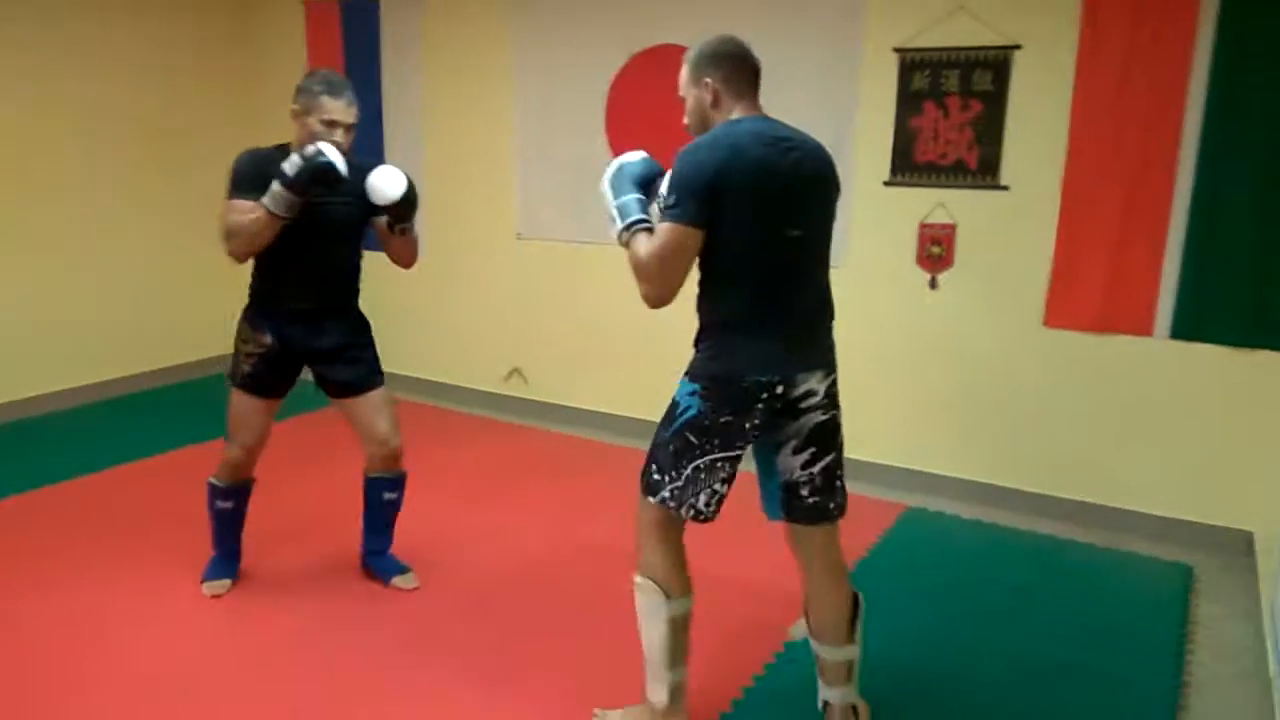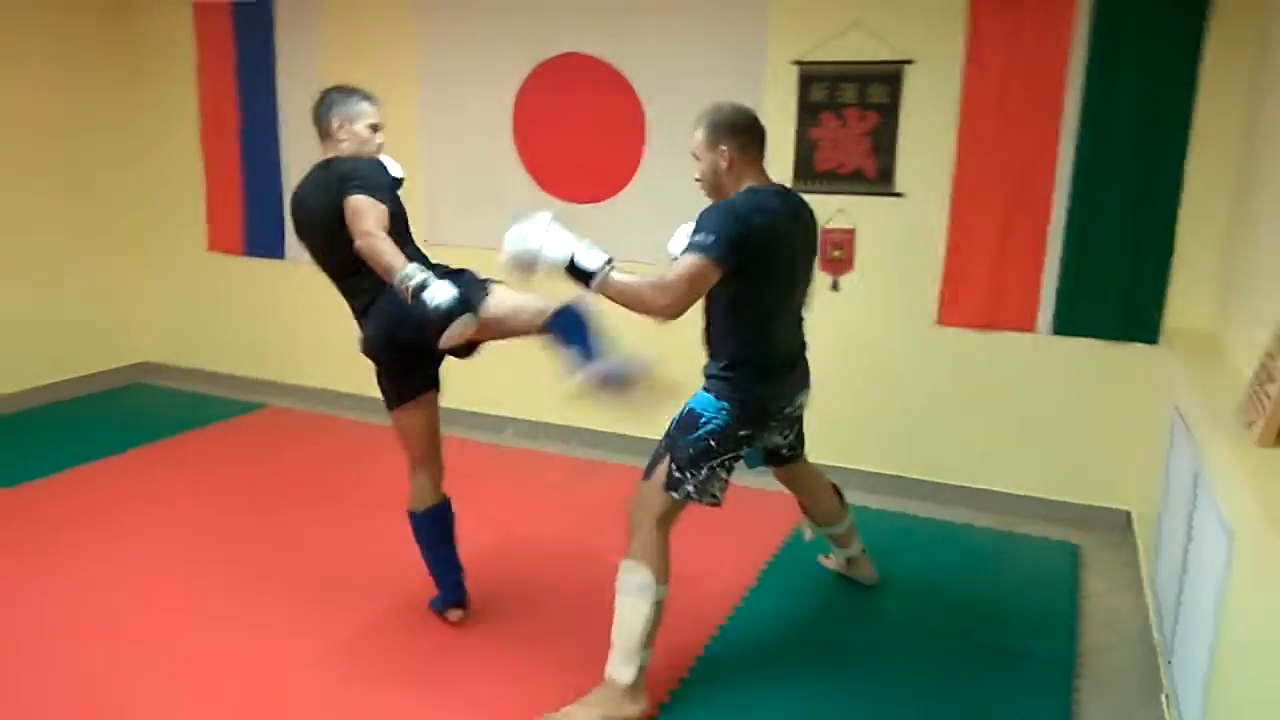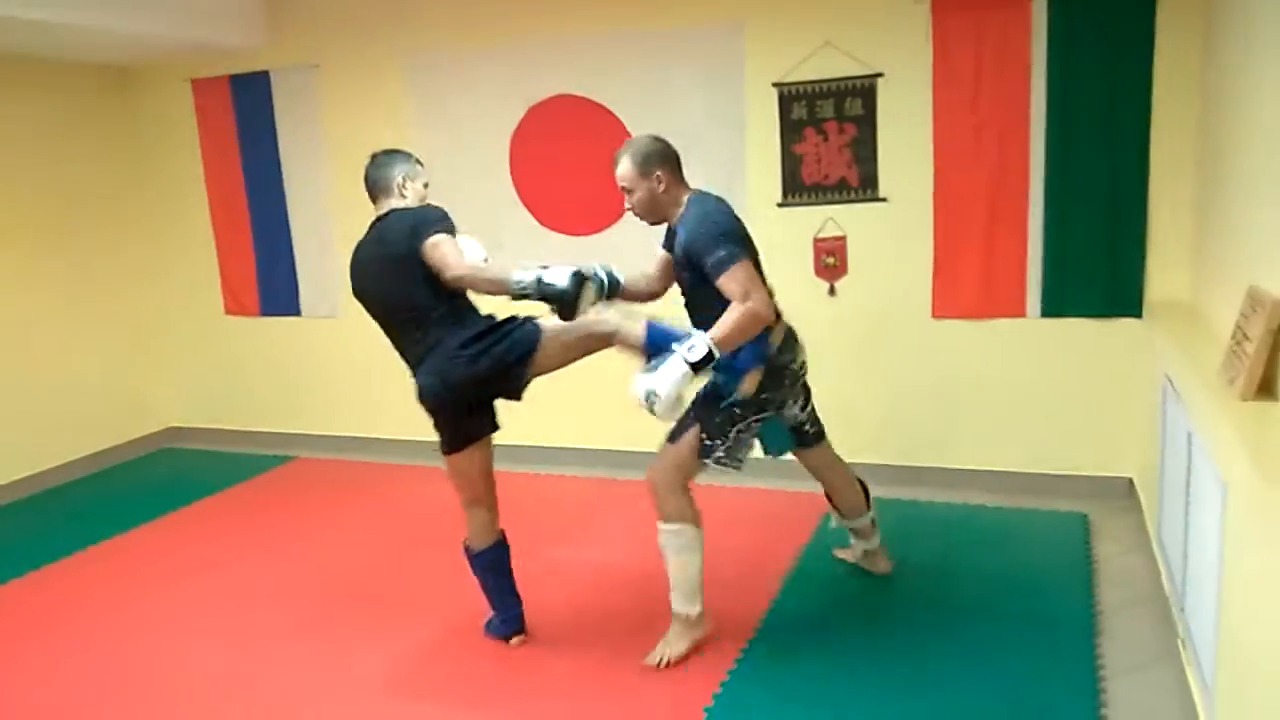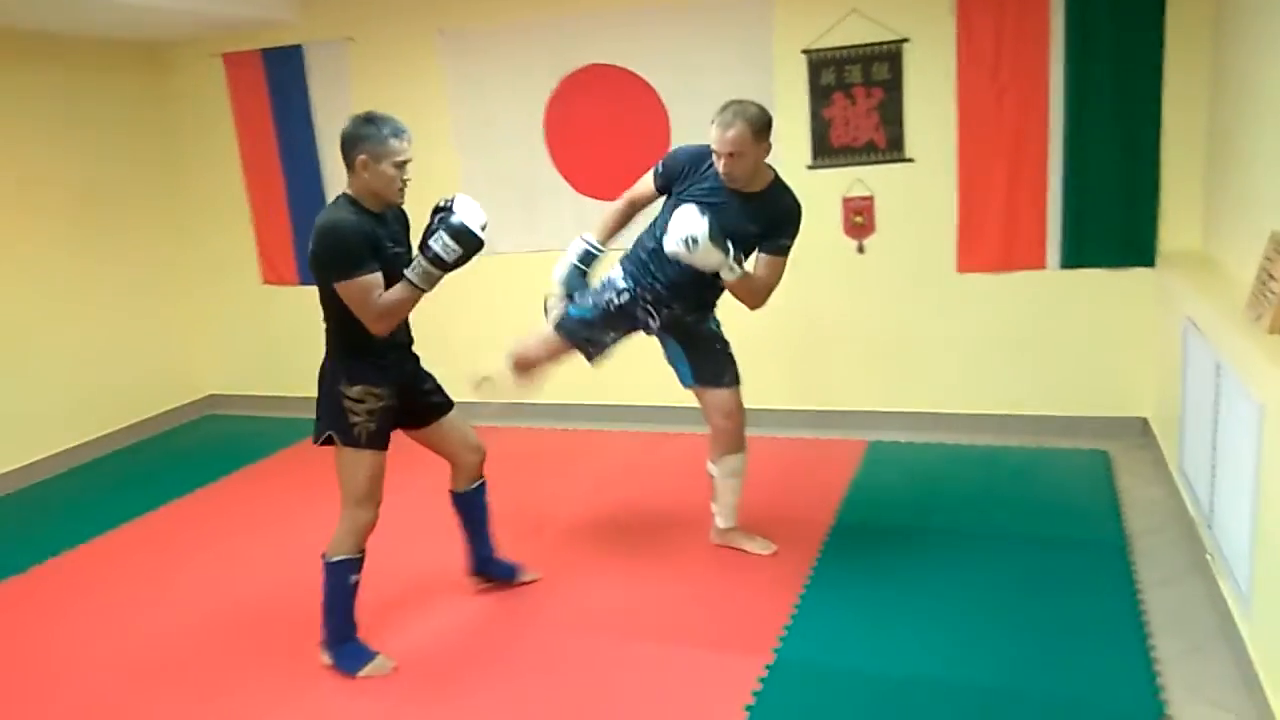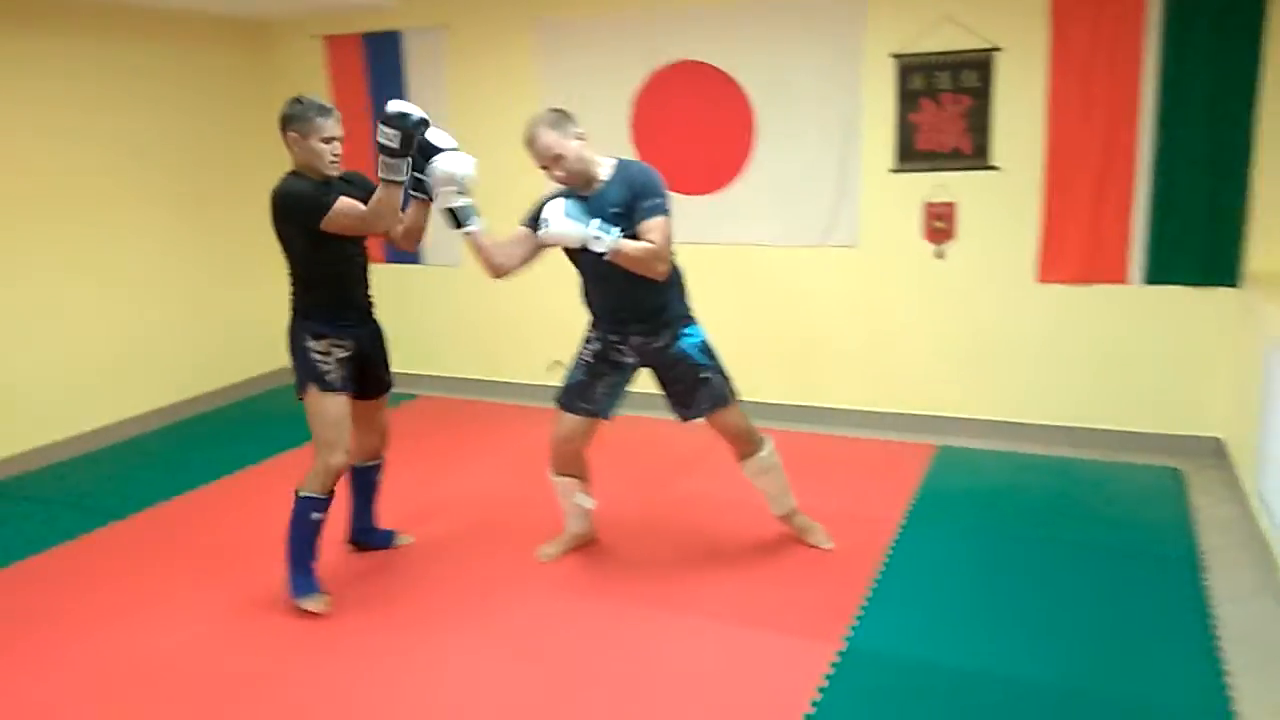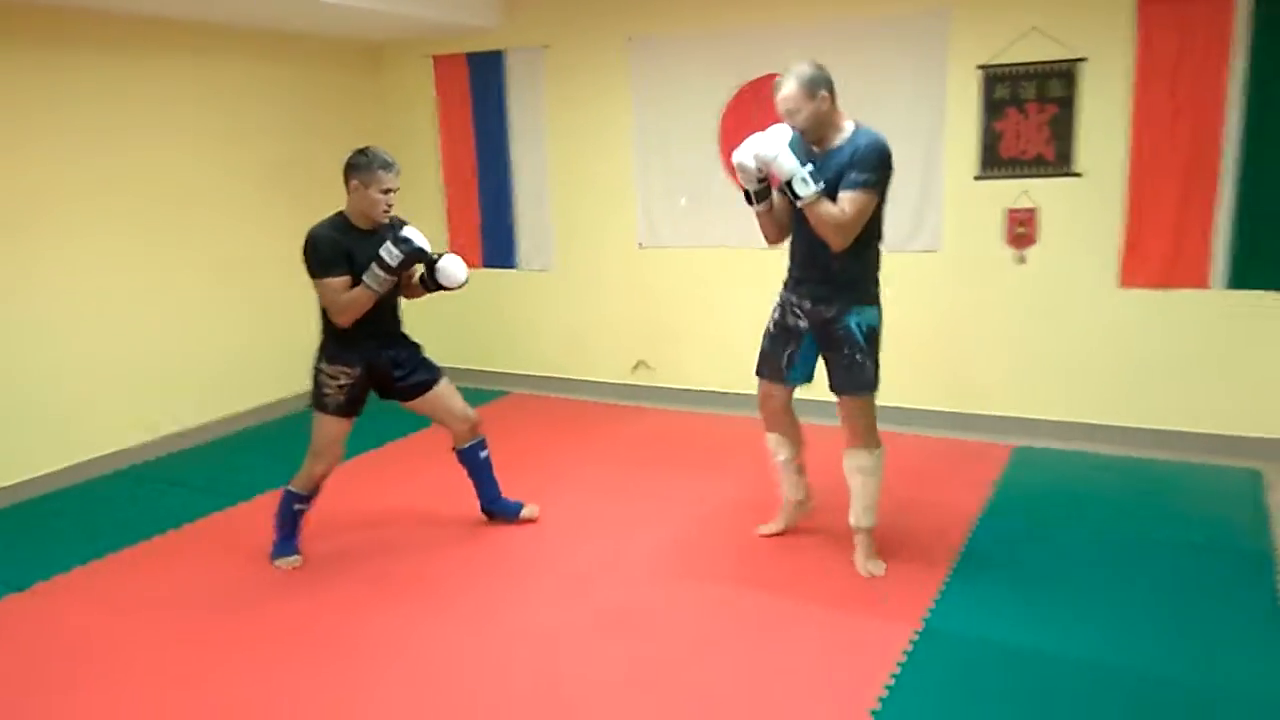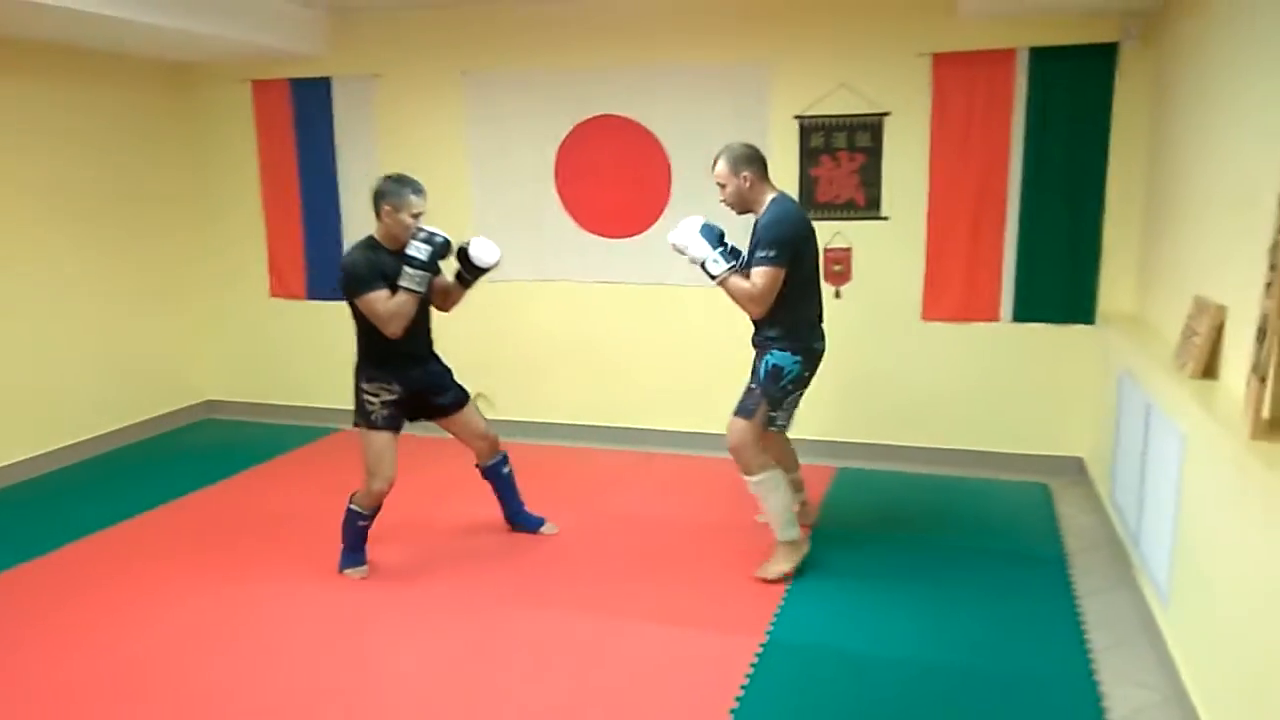
dt=0.7s
person 1, frame 1
left shoulder: (703, 158)
right shoulder: (816, 159)
left elbow: (658, 288)
left wrist: (628, 208)
left hip: (728, 374)
right hip: (809, 371)
left knee: (659, 523)
right knee: (816, 537)
person 1, frame 2
left shoulder: (731, 217)
right shoulder: (797, 212)
left elbow: (669, 298)
left wrist: (576, 259)
left hip: (739, 393)
right hip: (786, 382)
left knee: (648, 513)
right knee: (792, 467)
right ankle: (853, 558)
person 1, frame 3
left shoulder: (702, 220)
right shoulder: (687, 219)
left elbow: (757, 305)
right elbow: (656, 282)
left wrist: (690, 357)
right wrist: (606, 284)
left hip: (755, 370)
right hip: (774, 363)
left knee: (665, 475)
right knee: (817, 457)
left ankle: (688, 620)
right ankle: (872, 547)
person 1, frame 4
left shoulder: (782, 210)
right shoulder: (689, 161)
left elbow: (756, 296)
right elbow: (629, 202)
left wrist: (720, 262)
right wrist: (583, 252)
left hip: (689, 314)
right hip: (634, 284)
left knee: (729, 420)
right knee: (532, 356)
left ankle: (726, 527)
person 1, frame 5
left shoulder: (638, 179)
right shoulder: (554, 206)
left elbow: (657, 262)
right elbow: (500, 263)
left wrist: (591, 236)
right wrist: (459, 212)
left hip: (668, 329)
right hip: (608, 335)
left knee: (736, 429)
right knee: (564, 440)
left ankle: (791, 515)
right ankle: (578, 528)
person 1, frame 6
left shoulder: (868, 150)
right shoulder: (797, 150)
left elbow: (840, 233)
right elbow: (776, 234)
left wrist: (795, 176)
right wrist: (757, 188)
left hip: (850, 304)
right hip: (797, 296)
left knee: (857, 418)
right knee: (772, 400)
left ankle: (864, 535)
right ankle: (794, 502)
person 1, frame 7
left shoulder: (777, 222)
right shoulder: (777, 214)
left elbow: (757, 301)
left wrist: (709, 260)
right wrist: (726, 259)
left hip: (789, 348)
right hip: (789, 343)
left knee: (742, 438)
right knee: (766, 431)
left ankle: (789, 542)
right ankle: (798, 507)
person 2, frame 1
left shoulder: (362, 176)
right shoulder: (257, 165)
left elbow: (405, 258)
right elbow: (237, 246)
left wrist: (401, 216)
right wrist: (288, 188)
left hip: (341, 327)
right hip: (272, 325)
left knee: (385, 445)
right knee: (239, 457)
left ankle: (377, 553)
right ankle: (225, 556)
person 2, frame 2
left shoulder: (303, 197)
right shoulder: (359, 172)
right elbow: (371, 237)
right wrist: (425, 287)
left hip: (384, 332)
right hip: (419, 311)
left knee: (424, 469)
right knee: (558, 308)
left ankle: (450, 593)
right ankle: (598, 366)
person 2, frame 3
left shoulder: (361, 260)
right shoulder: (423, 217)
right elbow: (462, 268)
right wrist: (541, 282)
left hip: (438, 379)
right hip: (480, 348)
left knee: (478, 507)
right knee: (610, 325)
left ankle: (508, 618)
person 2, frame 4
left shoulder: (390, 214)
right shoulder: (340, 229)
right elbow: (379, 318)
left wrist: (437, 252)
right wrist: (433, 264)
left hip: (400, 367)
right hip: (357, 382)
left knee: (469, 454)
right knee: (360, 516)
left ankle: (487, 563)
right ankle: (338, 641)
person 2, frame 5
left shoulder: (352, 184)
right shoulder: (293, 194)
left elbow: (405, 237)
right elbow: (375, 222)
left wrist: (422, 180)
right wrist: (394, 159)
left hip: (360, 327)
right hip: (320, 336)
left knee: (374, 437)
right knee: (333, 457)
left ankle: (363, 529)
right ankle: (300, 573)
person 2, frame 6
left shoulder: (392, 231)
right shoulder: (324, 240)
right elbow: (342, 315)
left wrist: (429, 280)
right wrist: (382, 270)
left hip: (396, 349)
right hip: (345, 359)
left knee: (465, 420)
right knee: (320, 465)
left ankle: (495, 504)
right ankle: (285, 538)
person 2, frame 7
left shoulder: (422, 248)
right shoulder: (359, 263)
left elbow: (446, 303)
right elbow: (392, 325)
left wrist: (466, 274)
right wrist: (417, 269)
left hip: (426, 368)
right hip: (382, 380)
left knee: (487, 441)
right knee: (378, 484)
left ankle: (517, 515)
right ankle: (352, 551)
